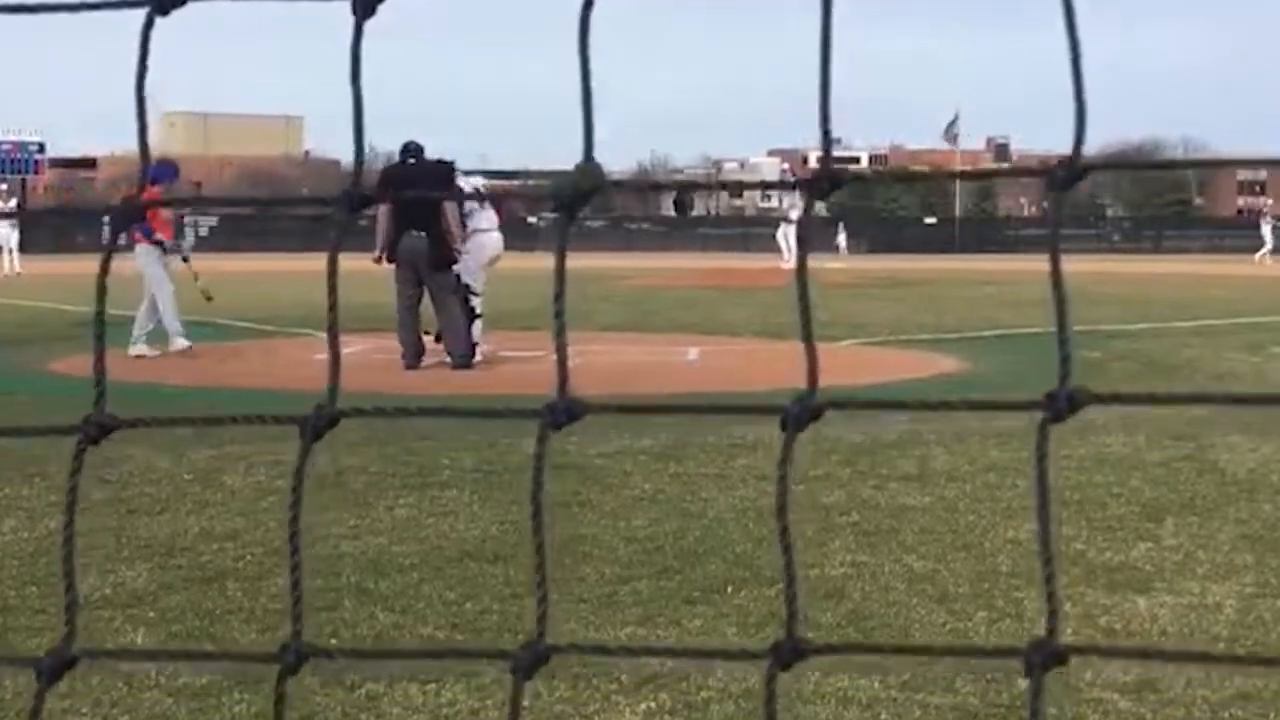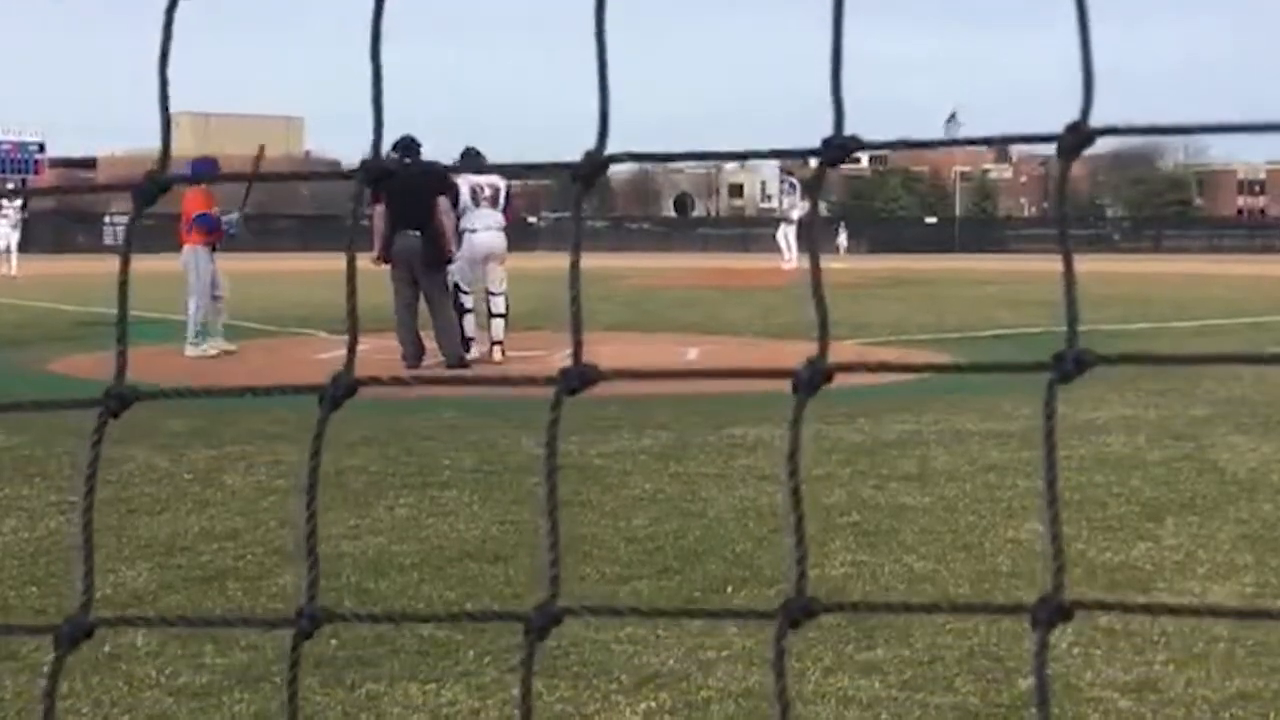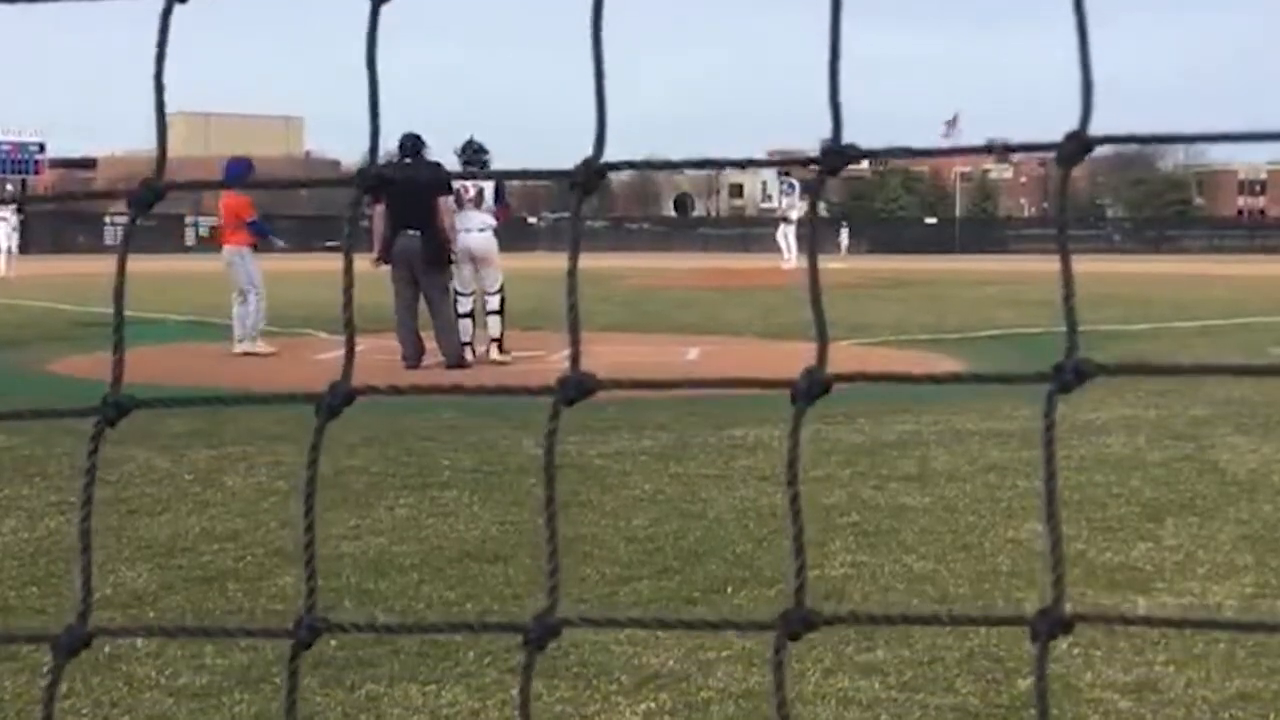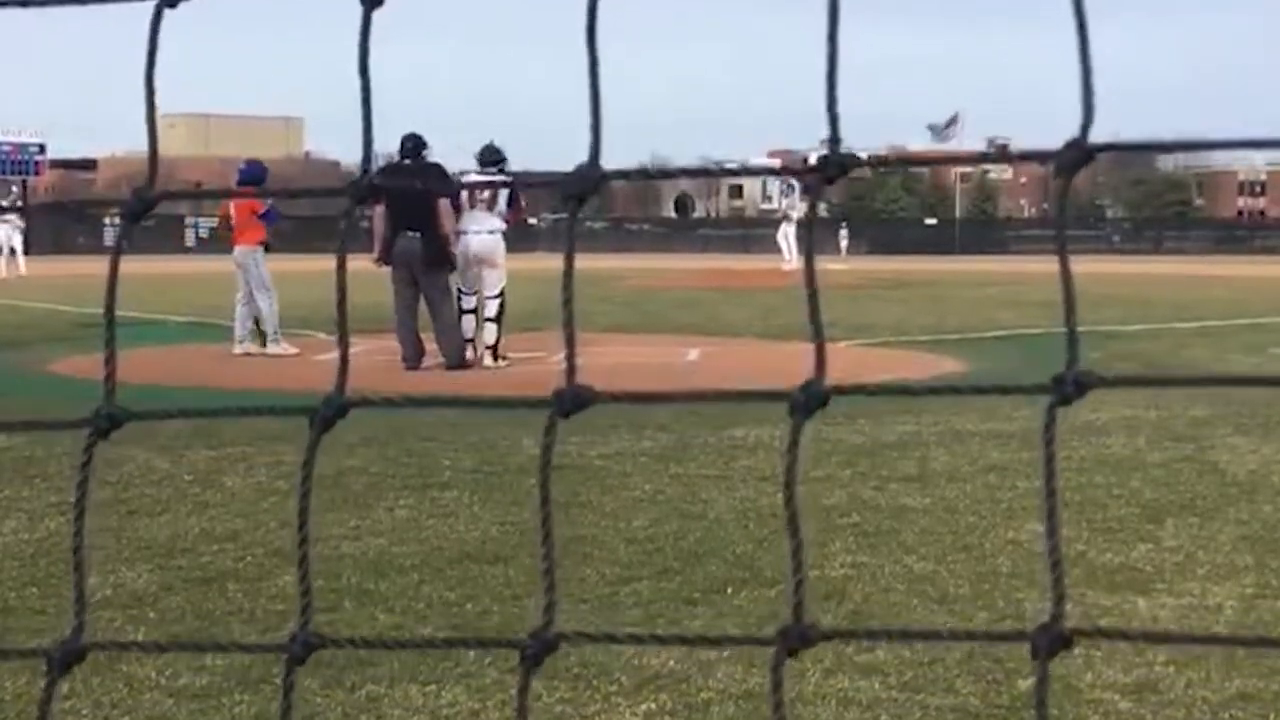
dt=0.7s
person 1, frame 1
left shoulder: (388, 174)
right shoulder: (441, 170)
left elbow: (383, 212)
right elbow: (449, 207)
left wrist: (380, 247)
right wrist: (457, 241)
left hip: (403, 243)
right hip: (432, 243)
left knee: (407, 303)
right knee: (448, 301)
left ankle: (411, 356)
right ankle: (460, 355)
person 1, frame 2
left shoulder: (385, 174)
right shoulder: (435, 171)
left elbow: (379, 213)
right elbow: (444, 209)
left wrist: (377, 247)
right wrist: (452, 244)
left hip: (398, 243)
right hip: (427, 243)
left knee: (404, 304)
right knee: (440, 302)
left ankle: (412, 356)
right ankle: (454, 355)
person 1, frame 3
left shoulder: (385, 174)
right shoulder: (435, 171)
left elbow: (379, 213)
right elbow: (445, 209)
left wrist: (377, 248)
right wrist: (452, 242)
left hip: (398, 244)
right hip: (428, 243)
left knee: (404, 304)
right knee: (440, 302)
left ankle: (411, 356)
right ankle: (453, 356)
person 1, frame 4
left shoulder: (385, 175)
right shoulder: (435, 172)
left elbow: (379, 213)
right elbow: (445, 209)
left wrist: (378, 248)
right wrist: (452, 244)
left hip: (398, 245)
right hip: (428, 244)
left knee: (405, 305)
right knee: (441, 303)
left ankle: (411, 357)
right ankle: (454, 357)
person 2, frame 1
left shoulder: (456, 187)
right shoulder: (479, 182)
right elbow: (498, 214)
left hip: (479, 240)
right hip: (496, 238)
left knee: (470, 293)
right knee: (467, 288)
left ankle: (473, 348)
right ankle: (475, 341)
person 2, frame 2
left shoulder: (459, 182)
right shoulder: (500, 181)
right elbow: (506, 214)
left hip: (472, 238)
right hip: (497, 238)
left knee: (462, 290)
right knee: (497, 293)
left ankle: (470, 344)
right ankle: (497, 347)
person 2, frame 3
right shoulder: (493, 180)
right elbow: (502, 213)
left hip: (459, 239)
right hip: (485, 237)
left knee: (462, 295)
right knee: (493, 292)
left ankle: (466, 349)
right ankle: (495, 346)
person 2, frame 4
left shoulder: (463, 181)
right shoulder: (506, 184)
right elbow: (515, 216)
left hip: (466, 240)
right hip: (492, 240)
left knee: (467, 293)
right knee: (493, 296)
left ankle: (468, 347)
right ankle: (489, 353)
person 3, frame 1
left shoulder: (166, 199)
right shoulder: (144, 196)
right elbow: (136, 223)
left wrist: (178, 245)
right wrist: (160, 238)
left hip: (163, 252)
right hip: (148, 250)
left knee: (152, 298)
right knee: (165, 292)
left ankle: (137, 343)
right ankle: (177, 338)
person 3, frame 2
left shoulder: (207, 195)
right shoulder: (194, 196)
left elbow: (213, 225)
right elbow: (204, 223)
left wrist: (228, 225)
right wrist: (226, 219)
left hip: (207, 251)
right hip: (196, 251)
left knee: (218, 294)
right knee: (199, 298)
left ankle: (215, 338)
right ankle: (194, 344)
person 3, frame 3
left shoulder: (226, 197)
right shoulder: (241, 199)
right elbow: (254, 225)
left wrist: (266, 235)
right wrist: (272, 238)
left hip: (230, 249)
right hip: (240, 250)
left knee: (242, 296)
right knee: (256, 293)
left ankle: (241, 341)
right ankle: (250, 339)
person 3, frame 4
left shoulder: (234, 197)
right shoulder: (251, 196)
left elbow: (226, 223)
right elbow: (271, 217)
right wrist: (268, 201)
left hip: (239, 249)
right hip: (251, 251)
left knee: (245, 296)
right knee: (266, 295)
left ankle: (242, 342)
right ankle: (274, 342)
